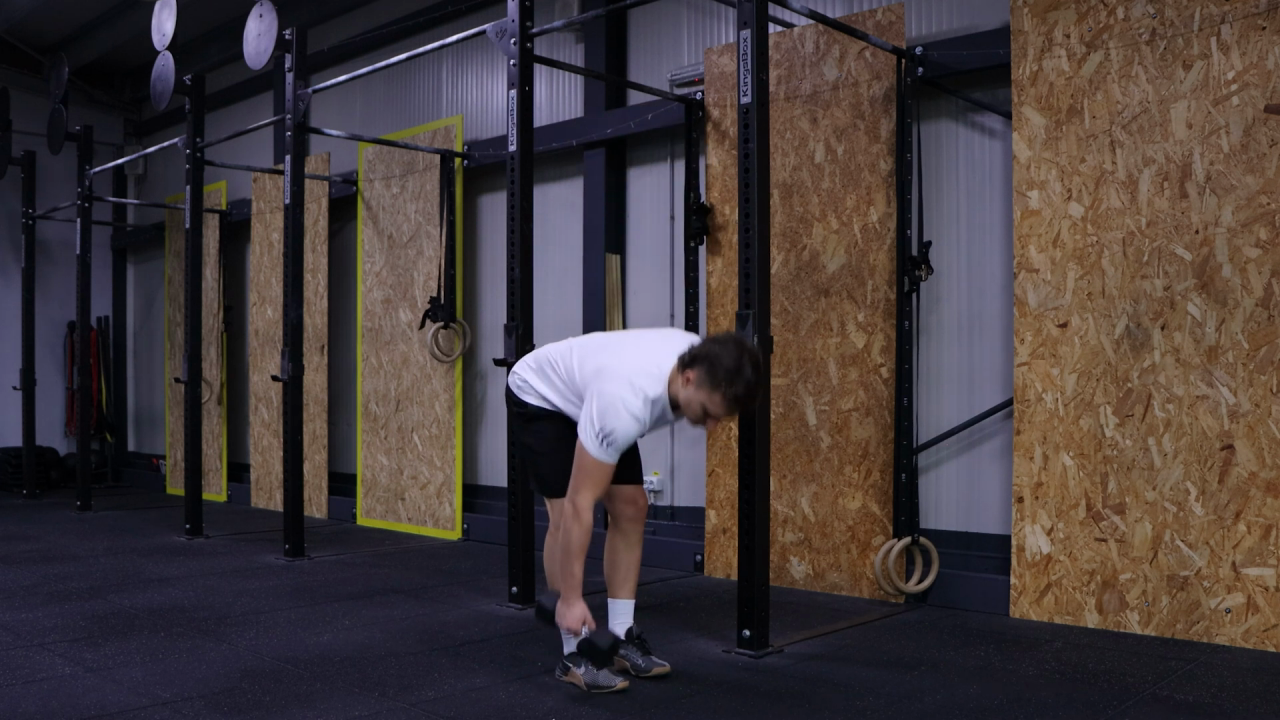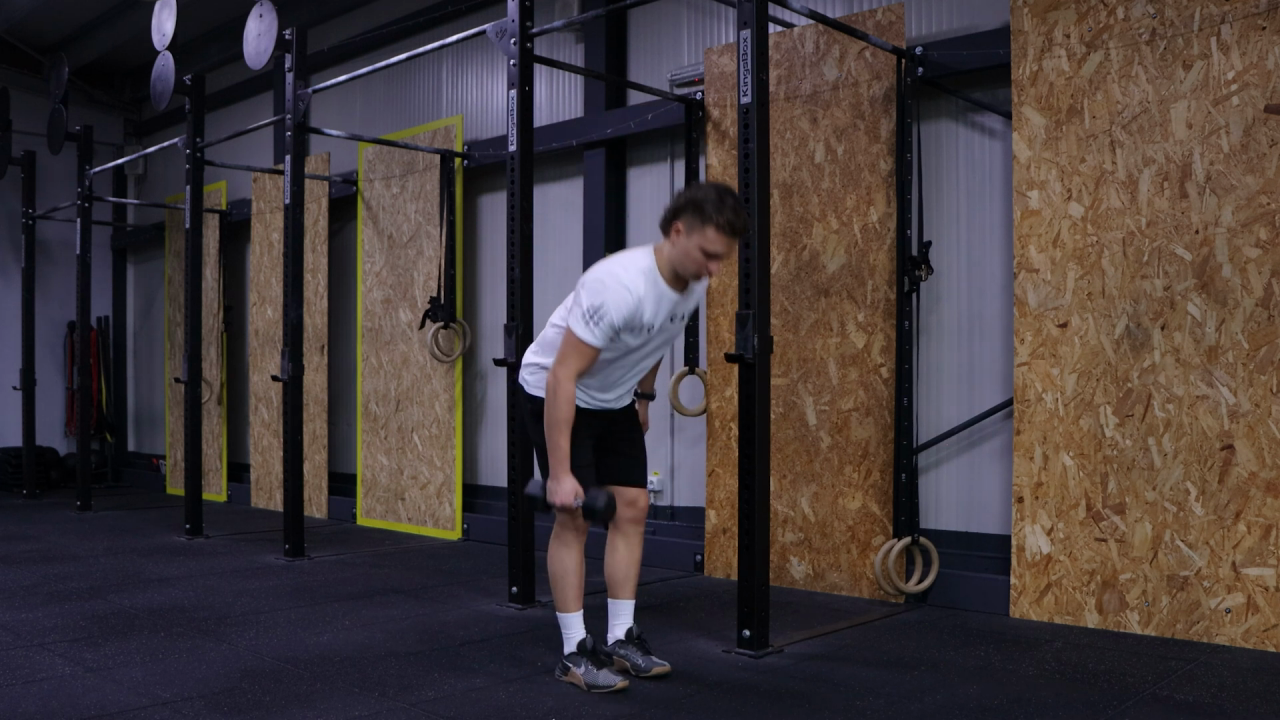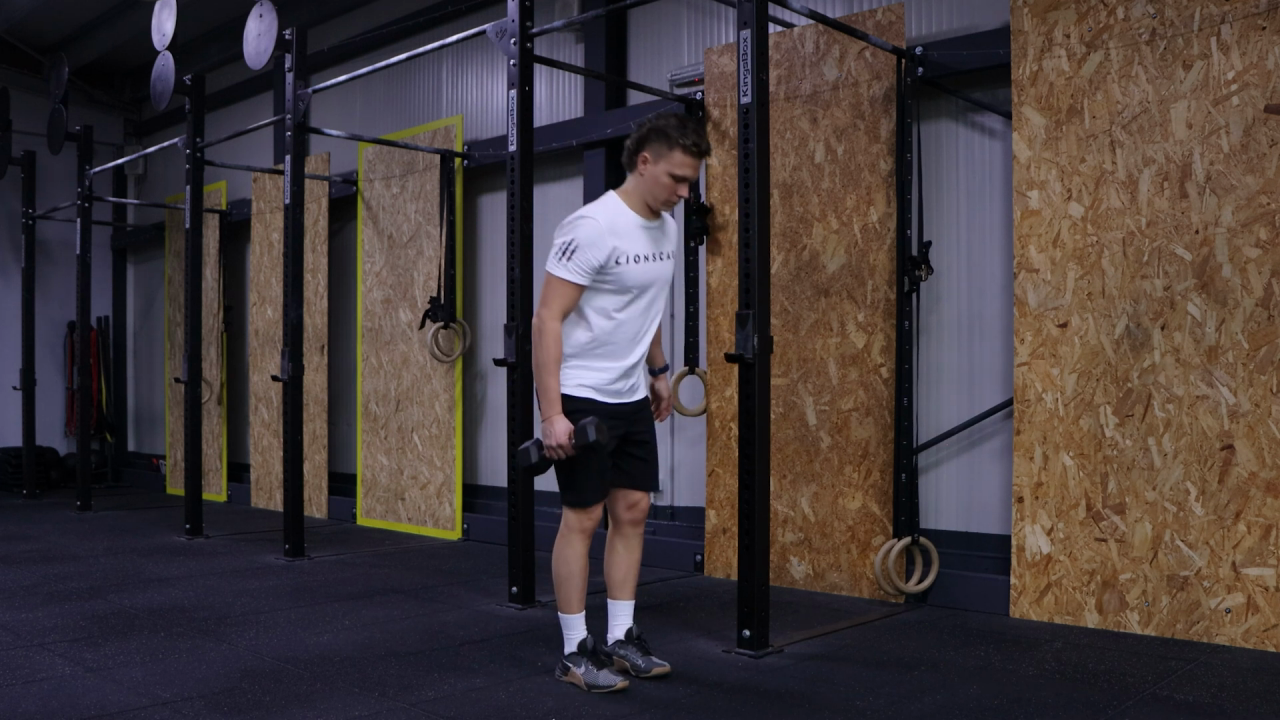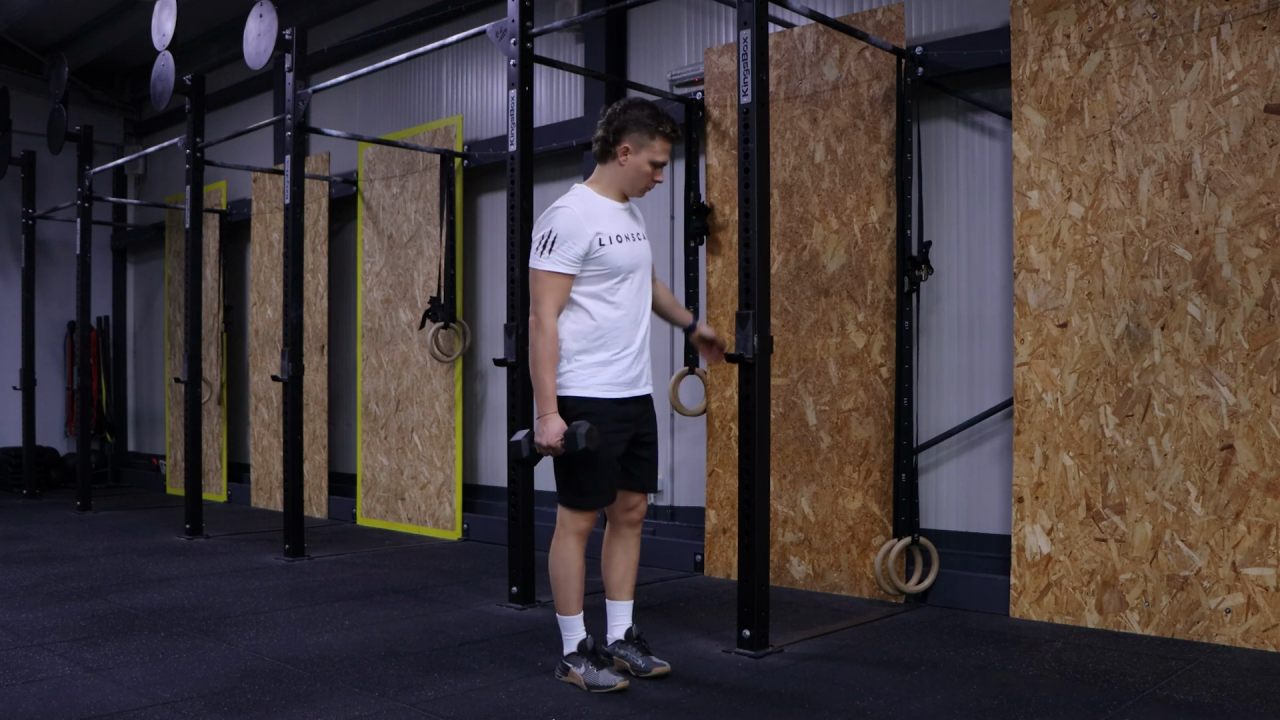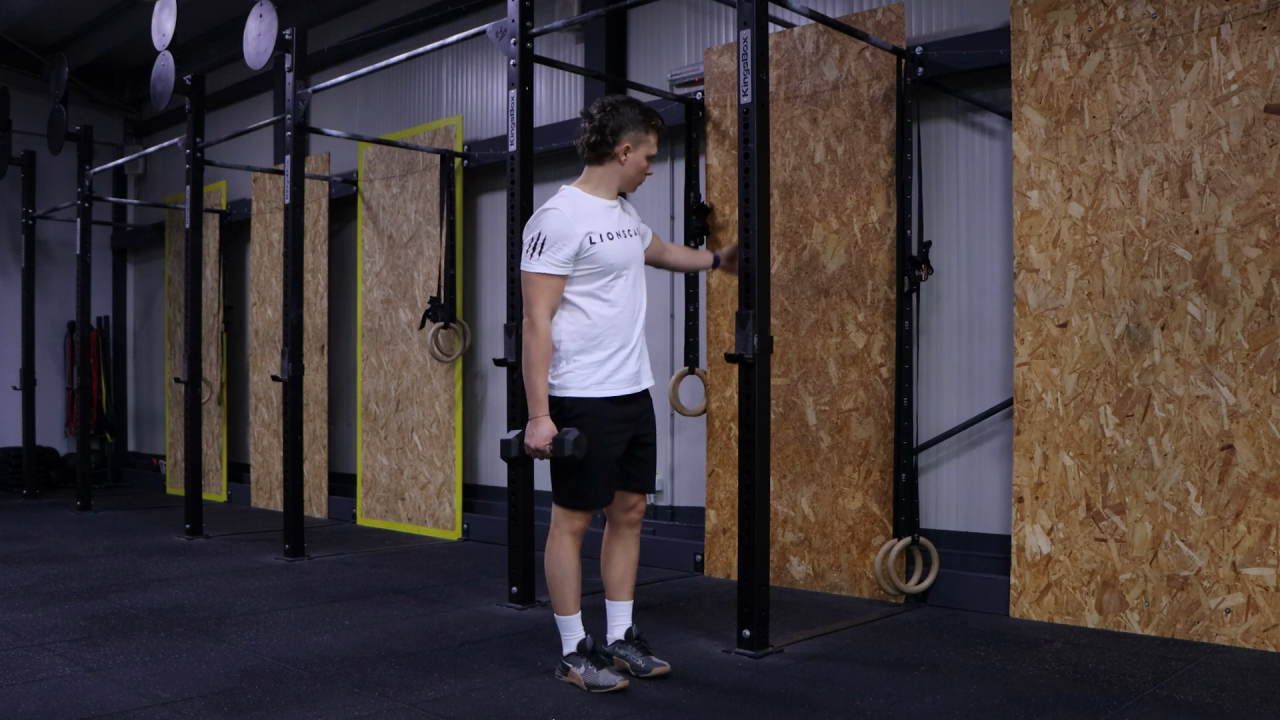
dt=0.3s
person 1, frame 1
left shoulder: (696, 359)
right shoulder: (624, 404)
right elbow: (579, 506)
right wrist: (570, 599)
left hip: (587, 400)
right hip: (540, 398)
left knee: (633, 509)
right knee: (564, 512)
left ankle: (623, 640)
right ankle: (573, 652)
person 1, frame 2
left shoulder: (693, 281)
right shoulder: (620, 286)
right elbow: (562, 378)
left wrist: (644, 396)
right wrist: (559, 475)
left hip: (612, 398)
right hip: (551, 388)
left knee: (632, 509)
right knee: (577, 515)
left ankle: (621, 638)
right ankle: (575, 650)
person 1, frame 3
left shoulder: (666, 229)
right shoulder: (593, 227)
right elbow: (548, 320)
left wrist: (660, 371)
right wrist: (551, 414)
left hip: (632, 396)
right hip: (581, 397)
left knee: (633, 513)
right knee: (583, 517)
left ankle: (621, 639)
right ankle: (575, 652)
person 1, frame 4
left shoulder: (631, 215)
right shoulder: (570, 216)
right elbow: (543, 318)
left wrist: (690, 324)
right wrist: (547, 410)
left hip: (636, 395)
right hip: (586, 399)
left knee: (630, 514)
right knee: (579, 519)
left ankle: (620, 638)
right ankle: (575, 651)
person 1, frame 5
left shoulder: (622, 214)
right shoulder: (560, 218)
left elbow: (658, 250)
right elbow: (537, 321)
left wrist: (714, 256)
right wrist: (538, 414)
left hip: (633, 393)
right hip: (583, 400)
left knee: (628, 513)
right knee: (572, 521)
left ankle: (620, 638)
right ankle: (573, 650)
